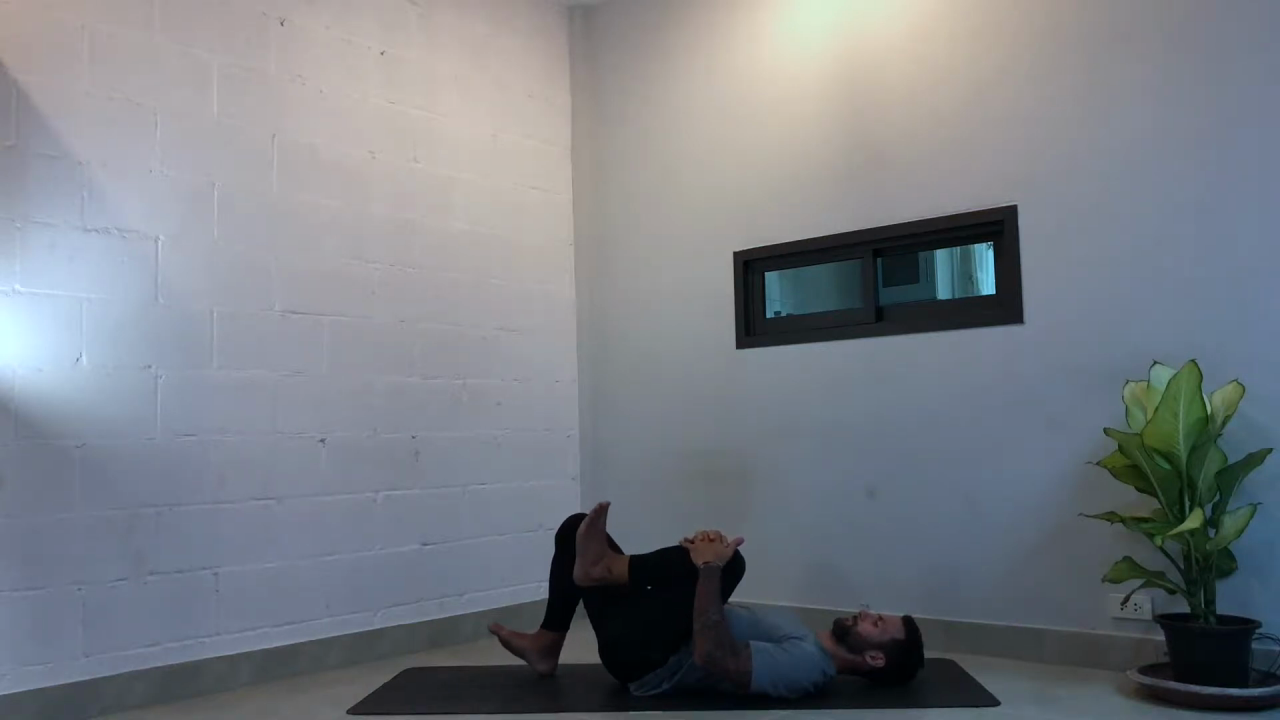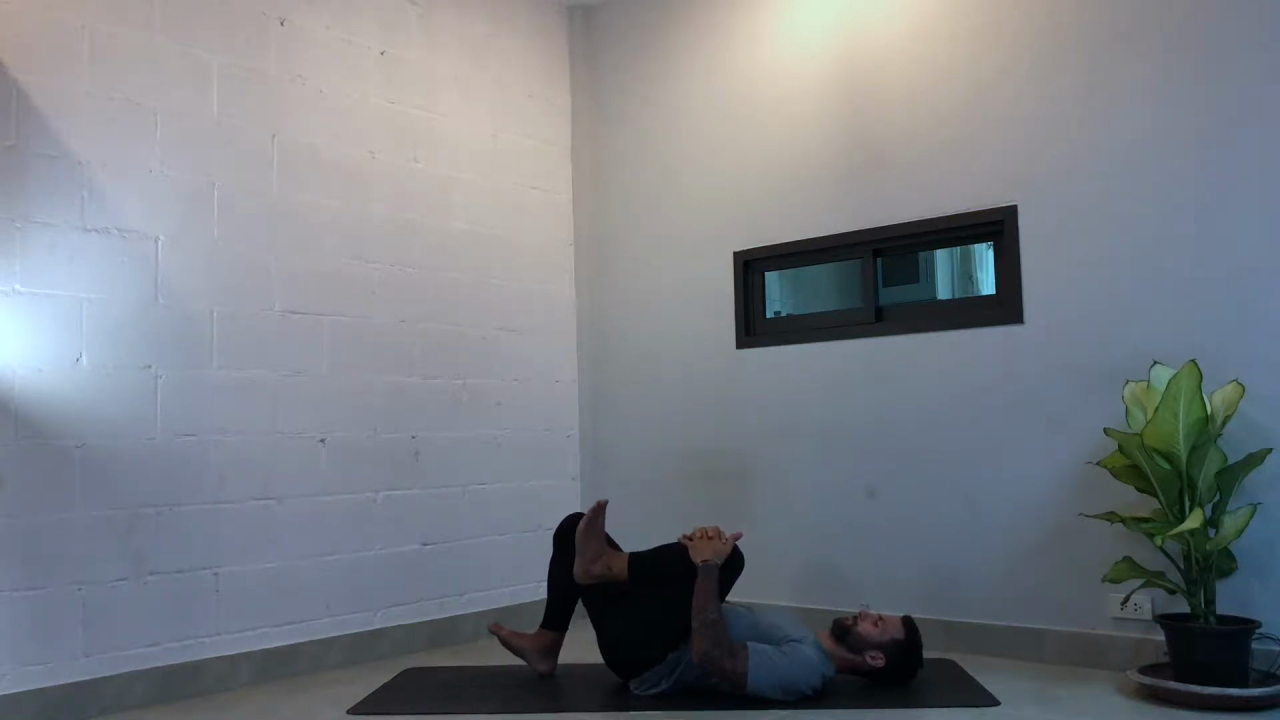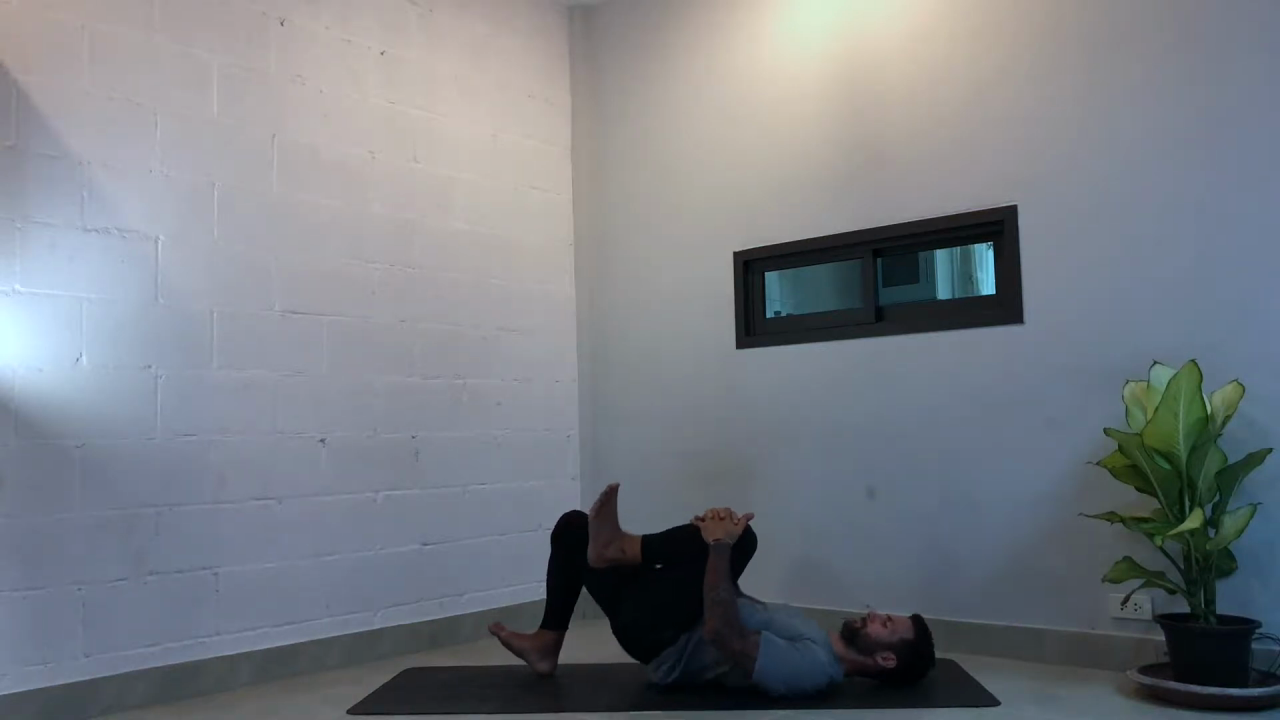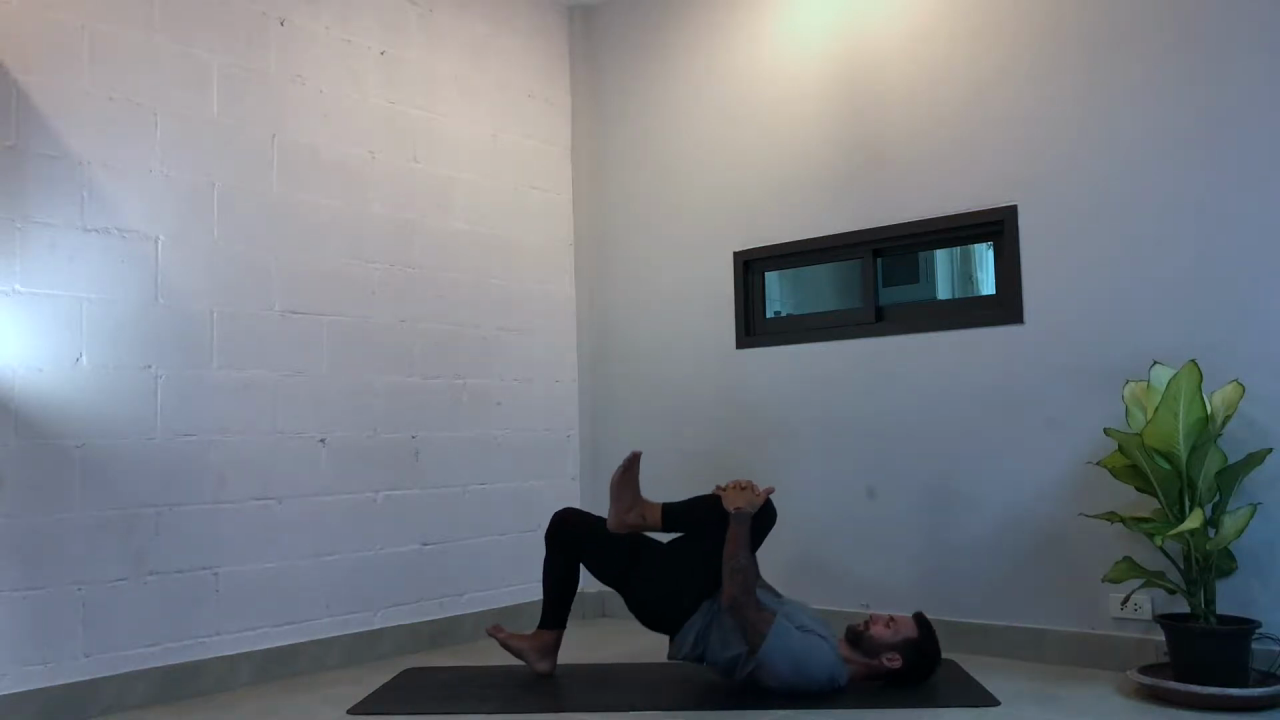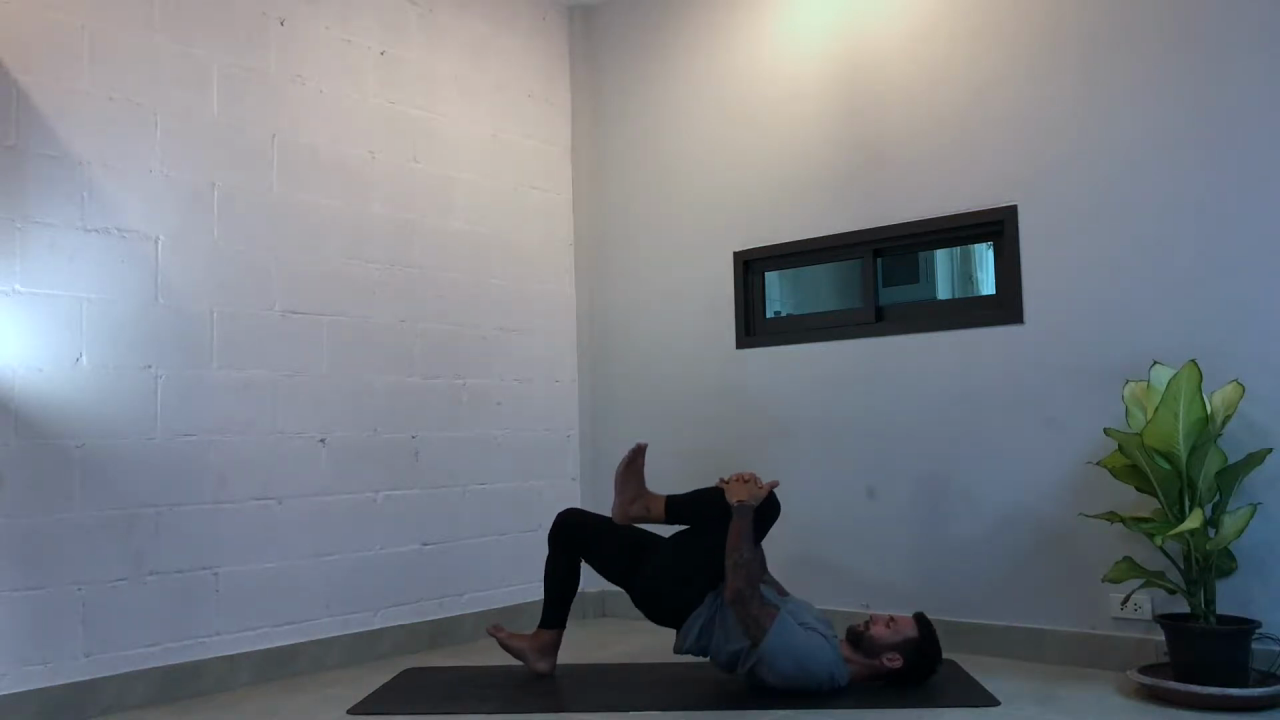
dt=0.3s
person 1, frame 1
left shoulder: (807, 664)
right shoulder: (802, 640)
left elbow: (712, 655)
right elbow: (712, 621)
left wrist: (710, 569)
right wrist: (709, 561)
left hip: (639, 654)
right hip: (646, 632)
left knee: (727, 565)
right knee: (576, 528)
left ankle: (606, 568)
right ankle: (547, 645)
person 1, frame 2
left shoulder: (805, 668)
right shoulder: (801, 641)
left elbow: (710, 656)
right elbow: (717, 619)
left wrist: (707, 567)
right wrist: (705, 561)
left hip: (641, 653)
right hip: (654, 630)
left knee: (726, 559)
right knee: (573, 528)
left ankle: (604, 564)
right ankle: (546, 645)
person 1, frame 3
left shoulder: (812, 668)
right shoulder: (811, 639)
left elbow: (720, 633)
right elbow: (732, 604)
left wrist: (720, 547)
right wrist: (719, 544)
left hip: (656, 634)
right hip: (666, 619)
left knee: (740, 539)
right knee: (572, 525)
left ankle: (619, 549)
right ankle: (547, 644)
person 1, frame 4
left shoulder: (815, 666)
right shoulder: (822, 643)
left elbow: (738, 602)
right elbow: (757, 590)
left wrist: (739, 518)
right wrist: (741, 516)
left hip: (674, 603)
right hip: (683, 594)
left knee: (758, 511)
right knee: (565, 524)
left ankle: (636, 514)
right ankle: (545, 645)
person 1, frame 5
left shoulder: (815, 663)
right shoulder: (824, 642)
left elbow: (741, 595)
right elbow: (763, 584)
left wrist: (742, 510)
right wrist: (746, 509)
left hip: (678, 596)
right hip: (687, 587)
left knee: (762, 505)
right knee: (568, 525)
left ankle: (641, 505)
right ankle: (546, 645)
